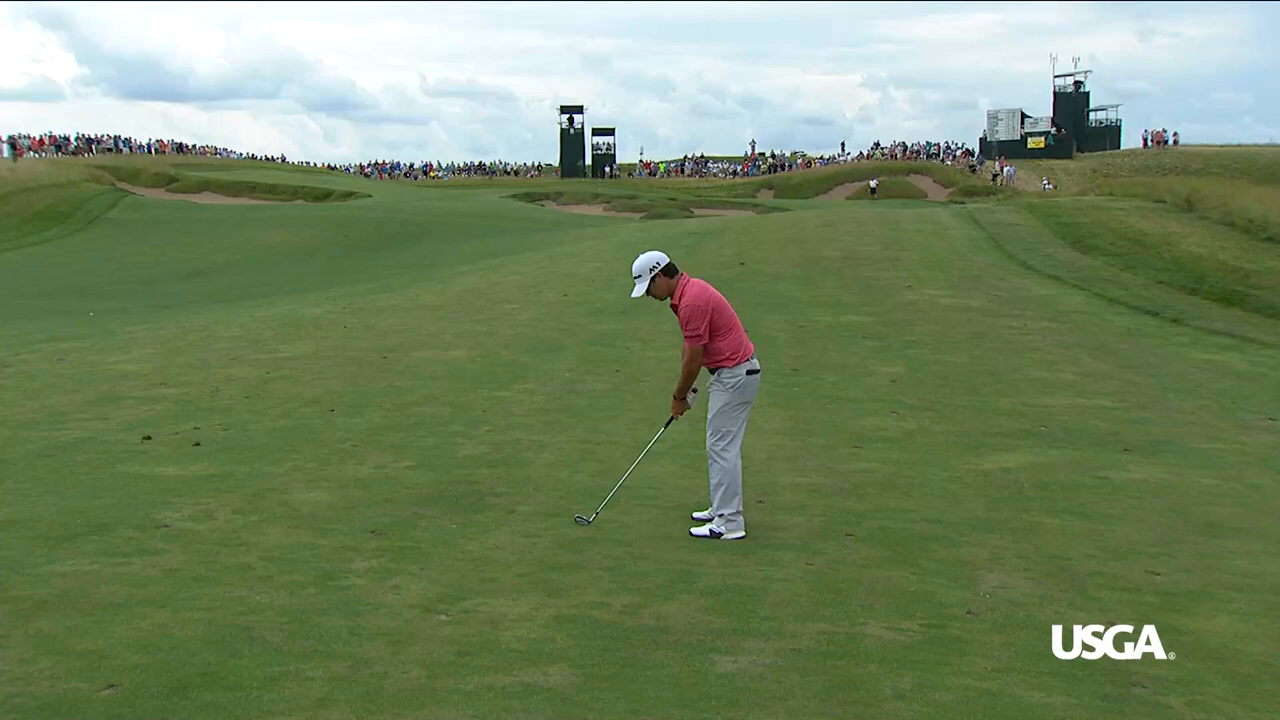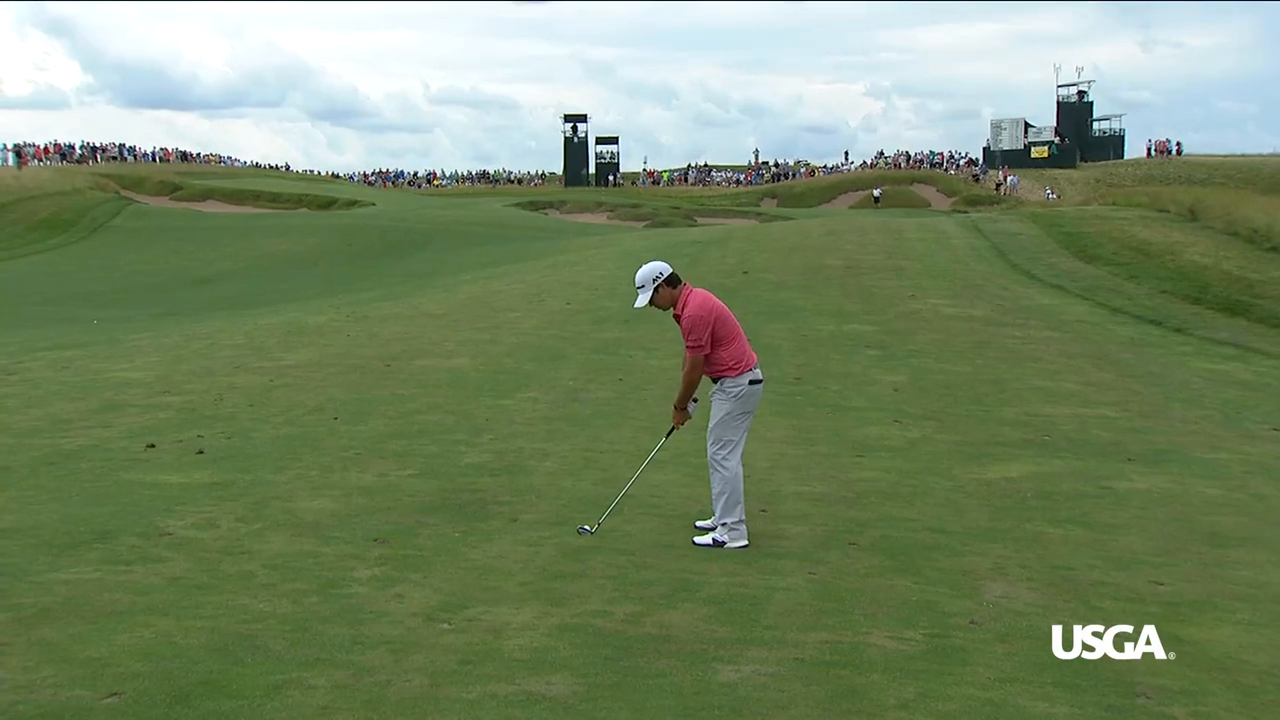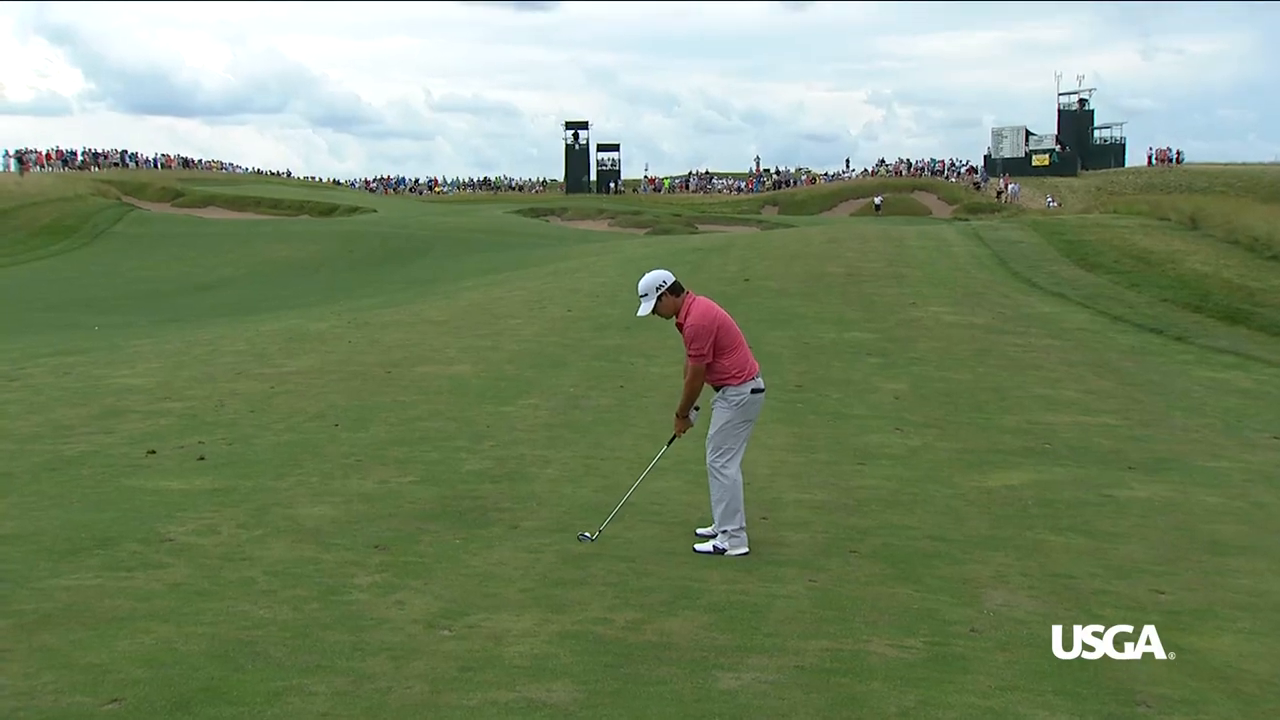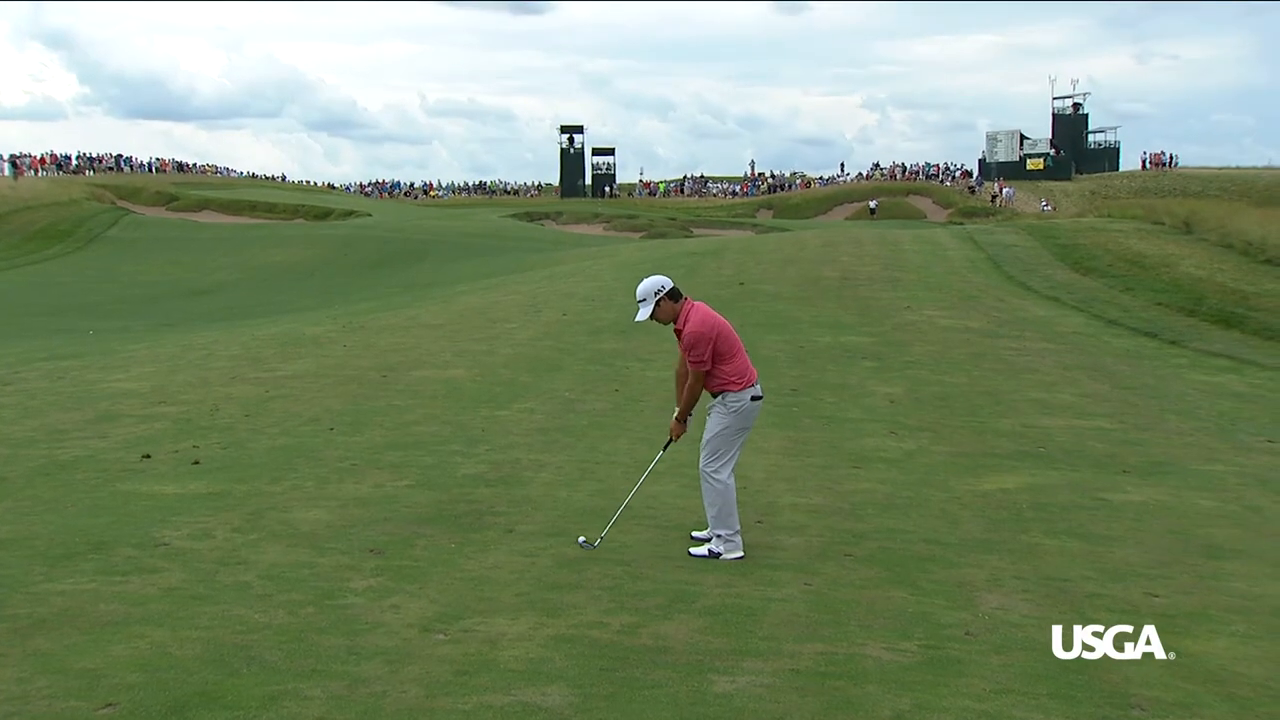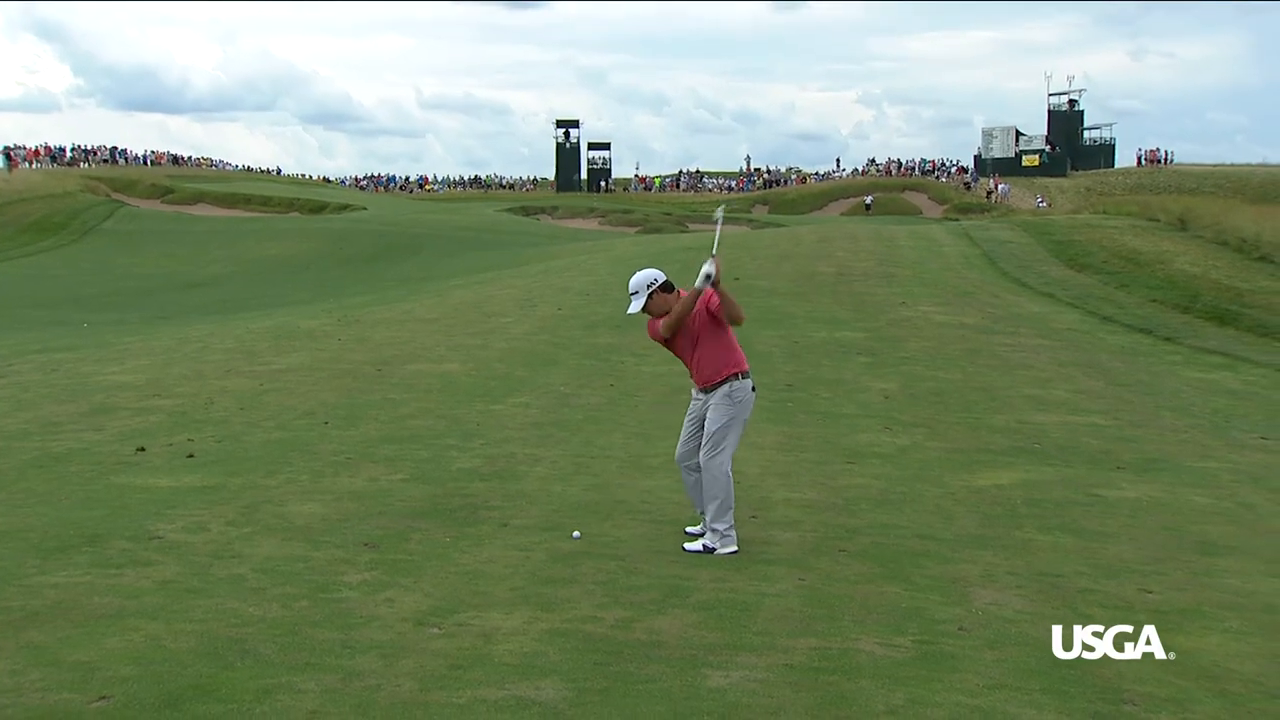
dt=0.4s
person 1, frame 1
left shoulder: (692, 301)
right shoulder: (689, 289)
left elbow: (694, 358)
right elbow: (689, 348)
left wrist: (679, 396)
right wrist: (682, 391)
left hip: (734, 374)
right hip: (733, 371)
left knee: (722, 446)
right knee: (719, 443)
left ankle: (729, 522)
right ankle: (723, 509)
person 1, frame 2
left shoulder: (694, 312)
right shoulder: (691, 300)
left elbow: (694, 368)
right elbow: (690, 357)
left wrist: (679, 406)
right wrist: (684, 400)
left hip: (737, 384)
right hip: (735, 381)
left knee: (723, 455)
right knee: (720, 451)
left ankle: (732, 531)
right ankle: (726, 517)
person 1, frame 3
left shoulder: (697, 321)
right shoulder: (695, 307)
left elbow: (696, 377)
right elbow: (691, 364)
left wrist: (681, 414)
right wrist: (686, 408)
left hip: (738, 392)
right hip: (738, 389)
left knee: (721, 463)
right knee: (721, 459)
left ankle: (733, 538)
right ankle: (726, 525)
person 1, frame 4
left shoulder: (696, 328)
right shoulder: (685, 319)
left elbow: (697, 381)
right elbow: (683, 365)
left wrist: (680, 418)
right wrist: (678, 414)
left hip: (736, 399)
right hip: (729, 397)
left knee: (714, 468)
right knee: (712, 463)
left ankle: (727, 543)
right ankle: (720, 528)
person 1, frame 5
left shoulder: (706, 297)
right shoulder: (655, 326)
left elbow: (737, 318)
right elbow: (673, 323)
left wrist: (715, 283)
right wrist: (699, 285)
left hip: (732, 391)
right hip: (703, 394)
left knee: (713, 462)
right knee: (687, 459)
left ankle: (722, 538)
right ankle: (711, 522)
